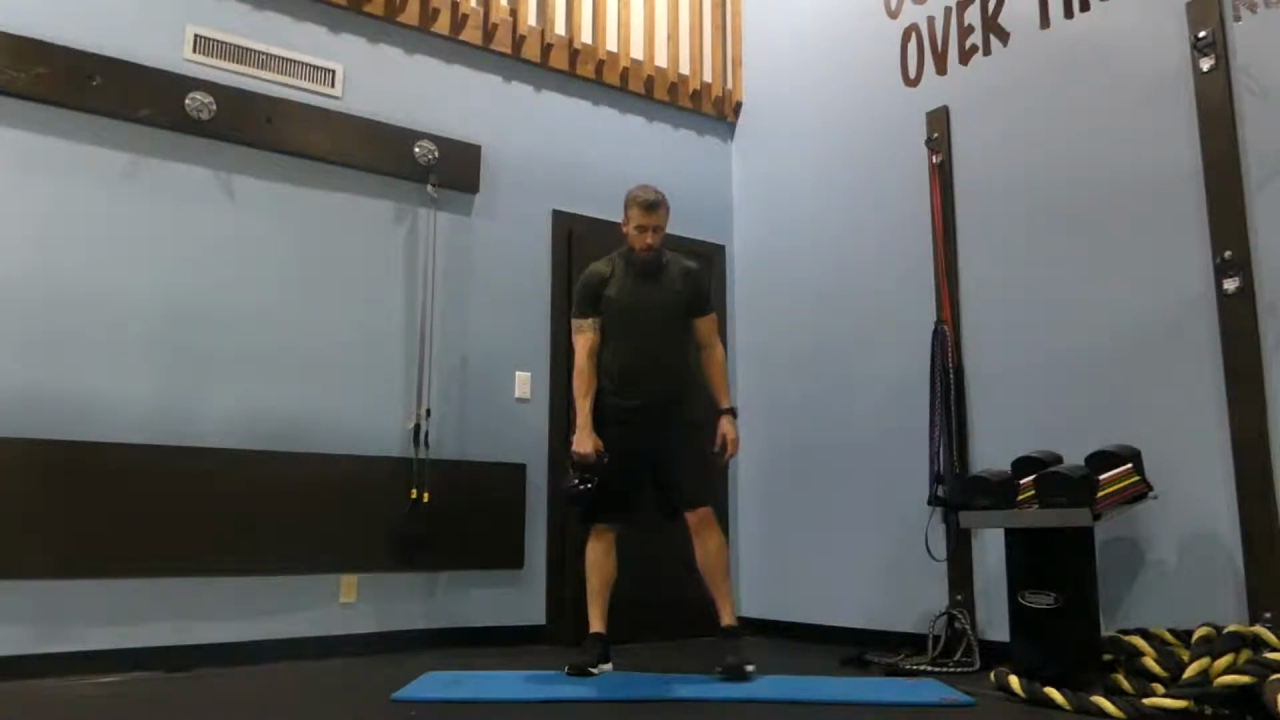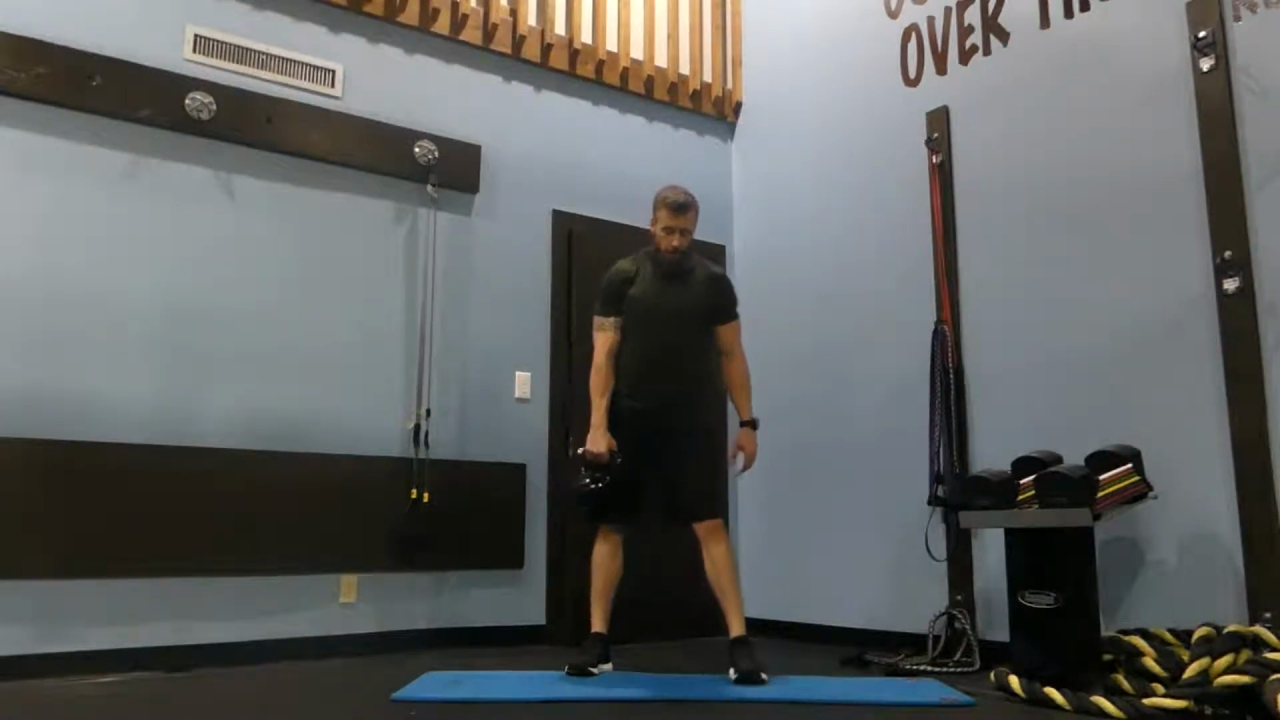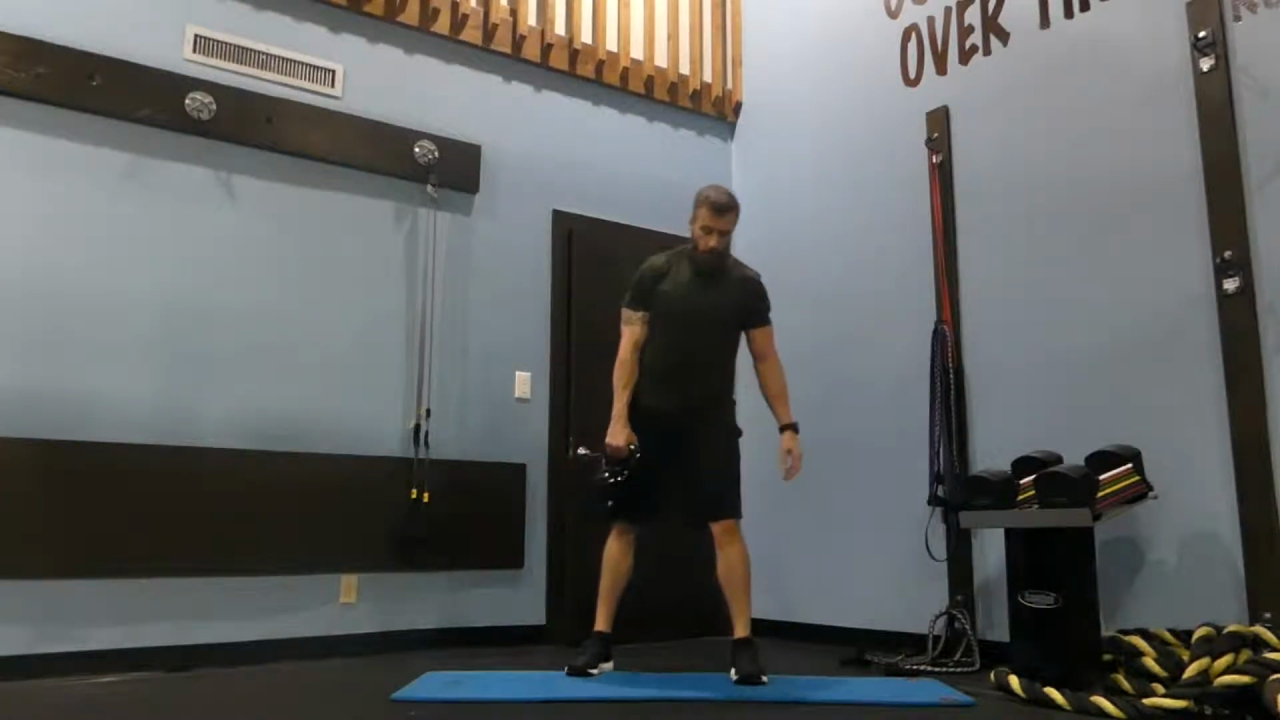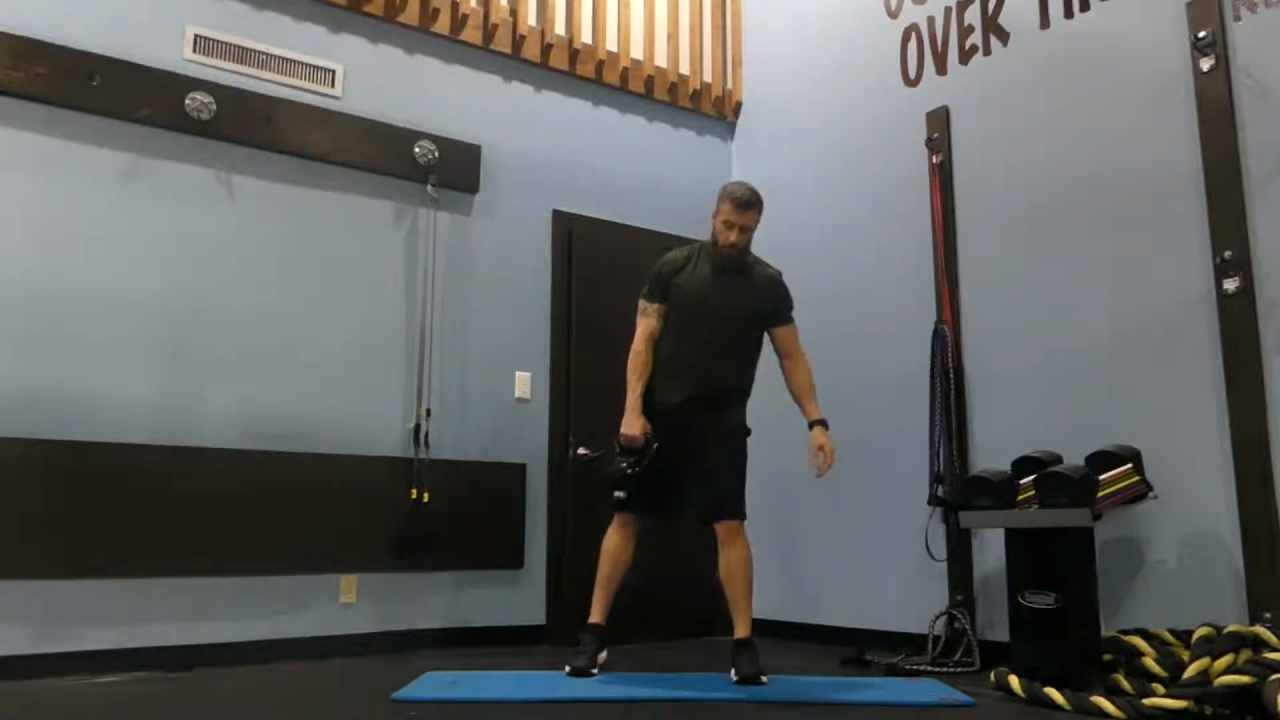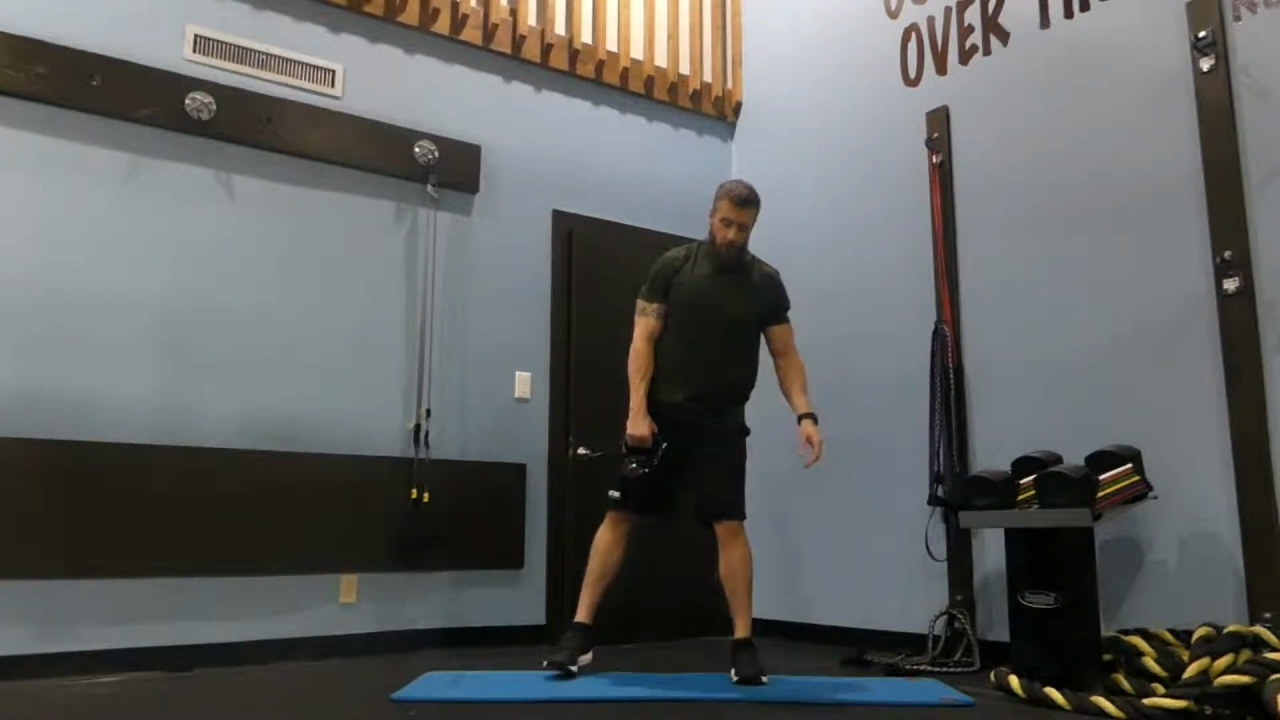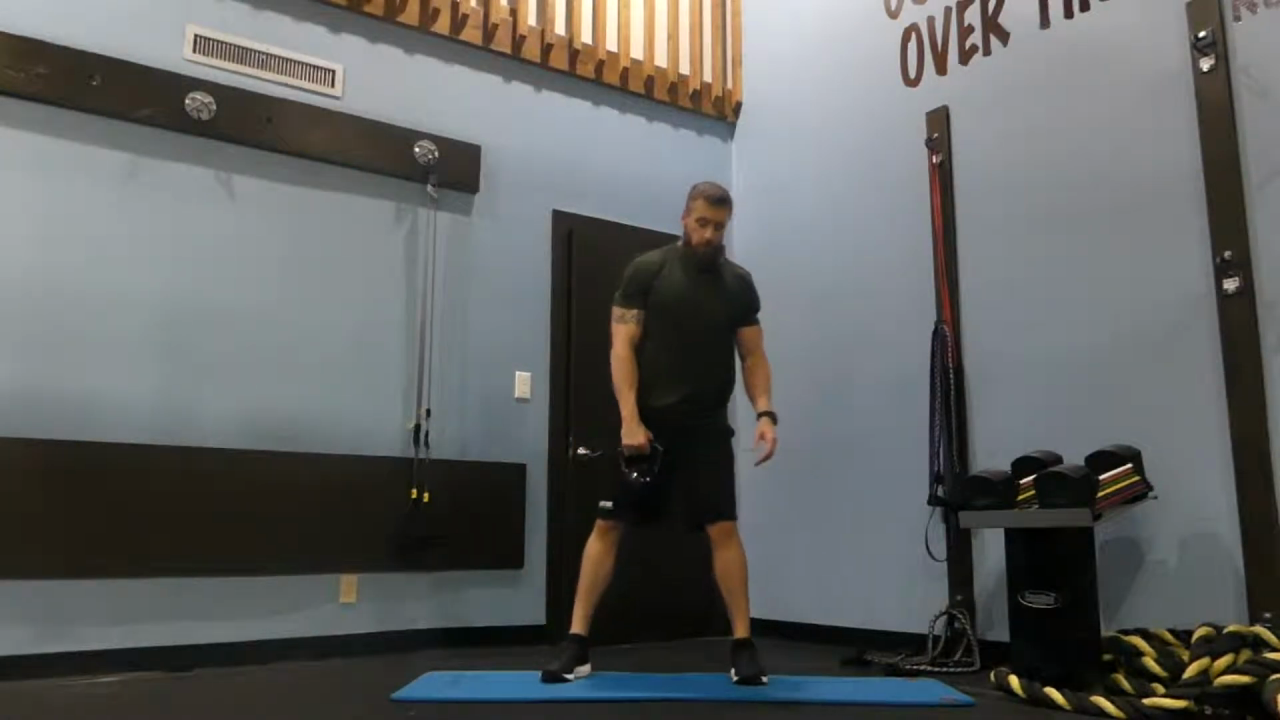
dt=0.2s
person 1, frame 1
left shoulder: (688, 276)
right shoulder: (597, 279)
left elbow: (710, 347)
right elbow: (584, 357)
left wrist: (726, 411)
right wrist: (584, 427)
left hip: (679, 418)
right hip: (616, 421)
left knee: (701, 516)
right knee: (602, 527)
left ankle: (729, 634)
right ankle: (597, 642)
person 1, frame 2
left shoulder: (713, 281)
right shoulder: (621, 278)
left elbow: (731, 356)
right elbow: (603, 356)
left wrist: (747, 422)
right wrist: (598, 426)
left hip: (691, 424)
right hip: (628, 423)
left knee: (710, 528)
right knee: (609, 528)
left ankle: (740, 644)
right ankle: (597, 643)
person 1, frame 3
left shoulder: (746, 285)
right shoulder: (655, 273)
left elbow: (766, 358)
right elbow: (629, 349)
left wrist: (787, 426)
right wrist: (618, 420)
left hip: (710, 424)
right hip: (648, 420)
left knee: (725, 528)
right knee: (622, 525)
left ankle: (743, 645)
right ankle: (599, 643)
person 1, frame 4
left shoulder: (768, 284)
right shoulder: (674, 266)
left elbow: (792, 356)
right elbow: (644, 341)
left wrist: (816, 422)
right wrist: (632, 410)
left hip: (720, 422)
right hip: (658, 415)
left knee: (730, 528)
right knee: (625, 517)
left ankle: (743, 646)
right ankle: (593, 635)
person 1, frame 5
left shoulder: (766, 283)
right shoulder: (673, 266)
left elbow: (785, 355)
right elbow: (643, 340)
left wrist: (805, 414)
right wrist: (637, 410)
left hip: (720, 422)
right hip: (660, 415)
left knee: (729, 528)
right knee: (619, 515)
left ankle: (743, 646)
right ankle: (580, 632)
person 1, frame 6
left shoulder: (738, 282)
right shoulder: (647, 271)
left elbow: (753, 355)
right elbow: (623, 347)
left wrist: (765, 413)
right wrist: (631, 419)
left hip: (707, 425)
right hip: (646, 421)
left knee: (723, 529)
right knee: (608, 525)
left ankle: (743, 645)
right ankle: (576, 643)
